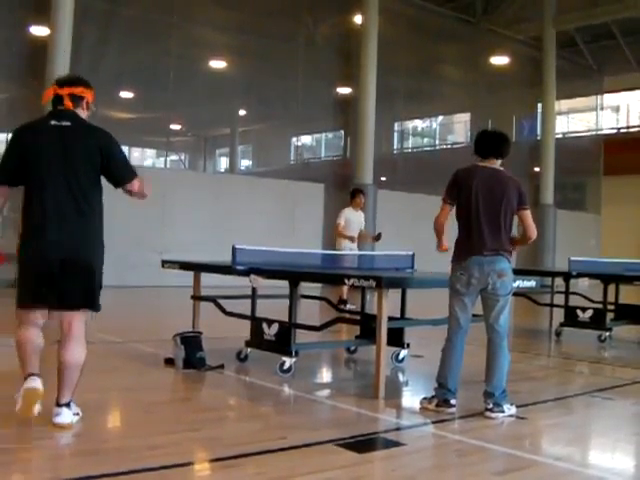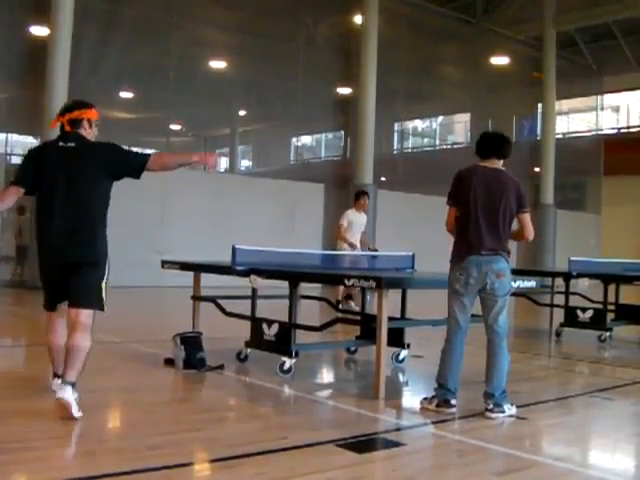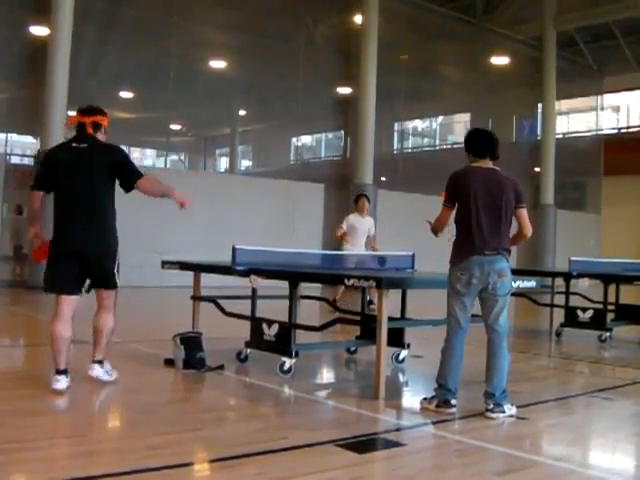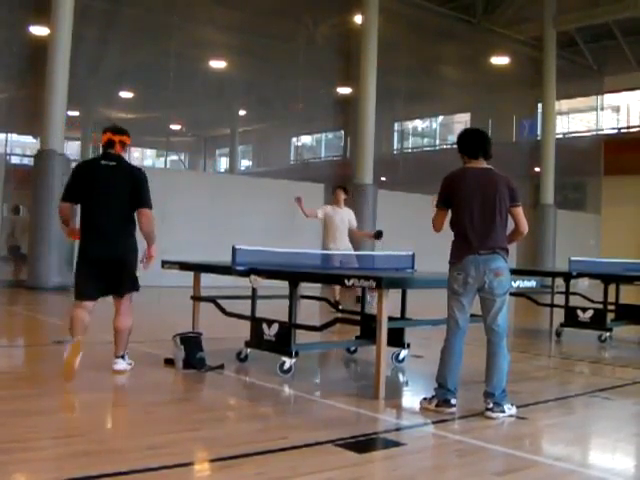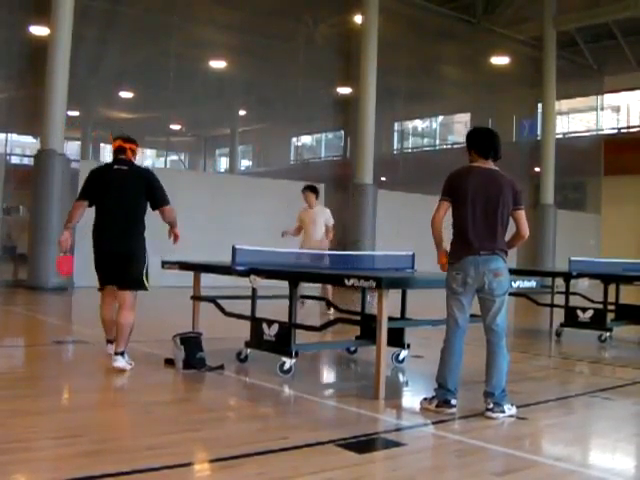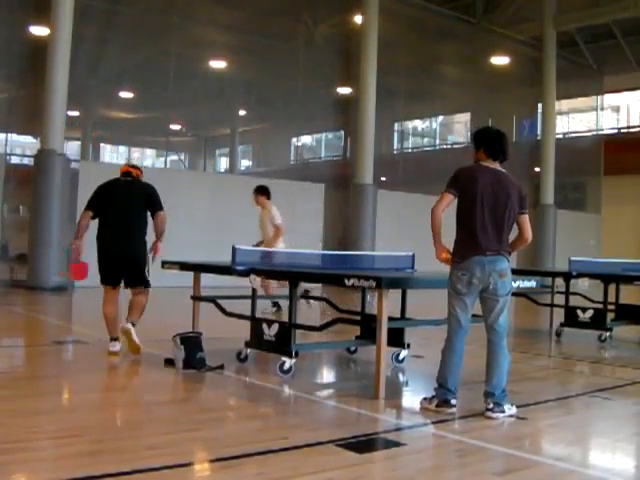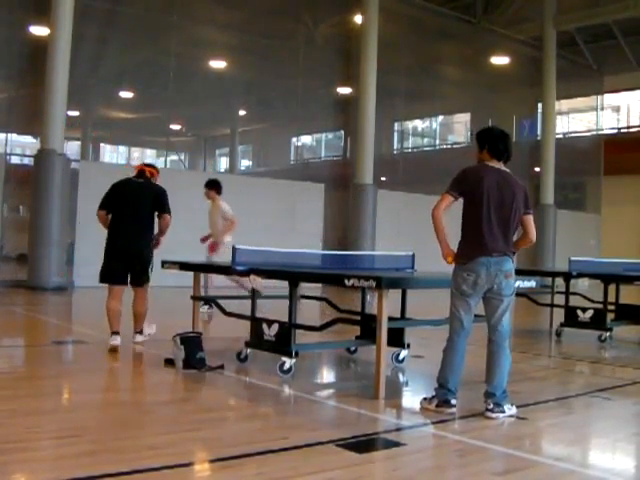
dt=0.3s
person 1, frame 1
left shoulder: (462, 176)
right shoulder: (512, 184)
left elbow: (440, 221)
right elbow: (531, 233)
left wrist: (440, 241)
left hip: (466, 263)
right hip: (499, 265)
left knee: (456, 332)
right knee: (498, 335)
left ankle: (445, 396)
right ankle: (496, 401)
person 1, frame 2
left shoulder: (464, 176)
right shoulder: (513, 184)
left elbow: (451, 224)
right elbow: (527, 234)
left hip: (465, 262)
right hip: (497, 264)
left knee: (456, 332)
right knee: (497, 335)
left ankle: (445, 396)
right ankle: (496, 401)
person 1, frame 3
left shoulder: (459, 177)
right shoulder: (509, 183)
left elbow: (442, 222)
right elbow: (526, 231)
left wrist: (434, 229)
left hip: (466, 263)
right hip: (498, 264)
left knee: (456, 332)
right knee: (497, 335)
left ankle: (445, 397)
right ankle: (496, 402)
person 1, frame 4
left shoulder: (452, 180)
right shoulder: (504, 182)
left elbow: (438, 226)
right elbow: (522, 228)
left wrist: (442, 212)
left hip: (464, 263)
right hip: (496, 263)
left knee: (455, 332)
right knee: (497, 334)
left ankle: (445, 396)
right ankle: (496, 401)
person 1, frame 5
left shoulder: (458, 177)
right shoulder: (508, 184)
left elbow: (437, 219)
right elbow: (523, 232)
left wrist: (441, 251)
left hip: (462, 263)
right hip: (495, 265)
left knee: (455, 332)
right knee: (496, 335)
left ankle: (445, 397)
right ankle: (496, 401)
person 1, frame 6
left shoulder: (465, 174)
right shoulder: (514, 187)
left elbow: (437, 210)
right elbow: (526, 236)
left wrist: (439, 246)
left hip: (466, 264)
right hip: (499, 266)
left knee: (456, 332)
right knee: (497, 336)
left ankle: (445, 396)
right ankle: (496, 401)
person 1, frame 7
left shoulder: (470, 175)
right shoulder: (518, 187)
left elbow: (438, 211)
right elbow: (530, 236)
left wrist: (446, 248)
left hip: (471, 264)
right hip: (504, 267)
left knee: (458, 332)
right knee: (500, 336)
left ankle: (445, 396)
right ankle: (496, 401)
person 2, frame 1
right shoulder: (96, 137)
right elbow: (133, 185)
right wrist: (143, 191)
left hip: (37, 246)
right hip: (84, 248)
left knee: (30, 321)
right knee: (74, 328)
left ankle: (32, 380)
right ankle: (64, 406)
person 2, frame 2
left shoulder: (39, 154)
right shoulder: (104, 153)
right elbow: (154, 162)
right wrist: (196, 157)
left hip: (51, 251)
right hip: (89, 252)
left knee: (55, 316)
right knee: (81, 324)
left ankle: (58, 377)
right ankle: (67, 385)
person 2, frame 3
left shoulder: (54, 155)
right shoulder: (112, 153)
left elbow: (37, 196)
right elbow: (143, 184)
left wrist: (34, 225)
right wrist: (174, 194)
left hip: (64, 241)
right hip: (101, 241)
left knee: (64, 308)
right knee: (105, 303)
left ankle: (60, 374)
right ankle: (98, 363)
person 2, frame 4
left shoulder: (83, 169)
right shoulder: (135, 174)
left elbow: (65, 207)
right elbow: (145, 214)
left wrist: (69, 227)
right wrist: (151, 244)
left hip: (90, 249)
right hip: (123, 249)
left knee: (83, 304)
right knee: (123, 303)
left ankle: (76, 341)
right ankle: (120, 358)
person 2, frame 5
left shoulder: (98, 174)
right shoulder: (146, 176)
left elbow: (81, 204)
right elbow: (166, 209)
left wrist: (67, 229)
right wrist: (174, 226)
left hip: (103, 245)
right hip: (132, 246)
left knee: (108, 295)
right knee: (127, 302)
left ankle: (111, 343)
right ankle: (119, 355)
person 2, frame 6
left shoulder: (104, 187)
right shoulder: (147, 189)
left elbow: (87, 214)
right elbow: (160, 216)
left wrist: (78, 239)
right wrist: (158, 240)
left hip: (106, 246)
right hip: (134, 247)
left knee: (110, 291)
right knee: (140, 291)
left ankle: (114, 341)
right ankle: (130, 325)
person 2, frame 7
left shoulder: (118, 185)
right shoulder: (158, 191)
left elbow: (101, 213)
right elbow: (165, 219)
right wrist: (159, 236)
left hip: (115, 245)
right hip: (142, 246)
left knee: (115, 292)
right knee: (140, 290)
left ankle: (115, 335)
right ankle: (139, 332)
person 3, frame 1
left shoulder: (361, 214)
right shoulder: (345, 212)
right elbow: (337, 231)
left wrist: (371, 237)
right wrist: (348, 237)
left hip: (353, 248)
right hip: (343, 247)
left ankle: (342, 300)
right ankle: (343, 301)
person 3, frame 2
left shoulder: (364, 217)
right shoulder: (348, 214)
right elbow: (339, 233)
left wrist: (368, 246)
right wrist: (349, 243)
left hip: (357, 249)
right hip: (345, 248)
left ankle: (349, 297)
right ankle: (339, 301)
person 3, frame 3
left shoulder: (370, 221)
right shoulder: (350, 218)
left elbow: (370, 239)
right elbow: (338, 232)
left wrist: (377, 252)
right wrist: (338, 234)
left hip: (362, 252)
right hip: (348, 251)
left ankle: (370, 301)
right ankle: (335, 301)
person 3, frame 4
left shoulder: (349, 212)
right shoulder: (327, 209)
left elbow: (354, 232)
right elbow: (309, 214)
left wrist: (370, 235)
right wrist: (301, 206)
left hip: (346, 248)
right hip: (332, 249)
right ankle: (337, 302)
person 3, frame 5
left shoulder: (324, 211)
right shoulder: (302, 212)
left elbow: (330, 230)
right elbow: (298, 231)
left wrist: (327, 242)
right wrist: (289, 232)
left hip: (321, 249)
right hip: (305, 248)
left ankle: (329, 305)
person 3, frame 6
left shoulder: (272, 211)
right shoulder: (263, 211)
left elbow: (280, 230)
left wrist: (271, 245)
right wrist: (261, 243)
left hip: (276, 248)
right hip: (267, 248)
right knee: (264, 278)
right ankle: (276, 304)
person 3, frame 7
left shoulder: (221, 205)
right shoulder: (213, 205)
left elbow: (234, 222)
left wrist: (220, 238)
right wrist: (208, 235)
left hip: (223, 242)
right hip: (218, 242)
